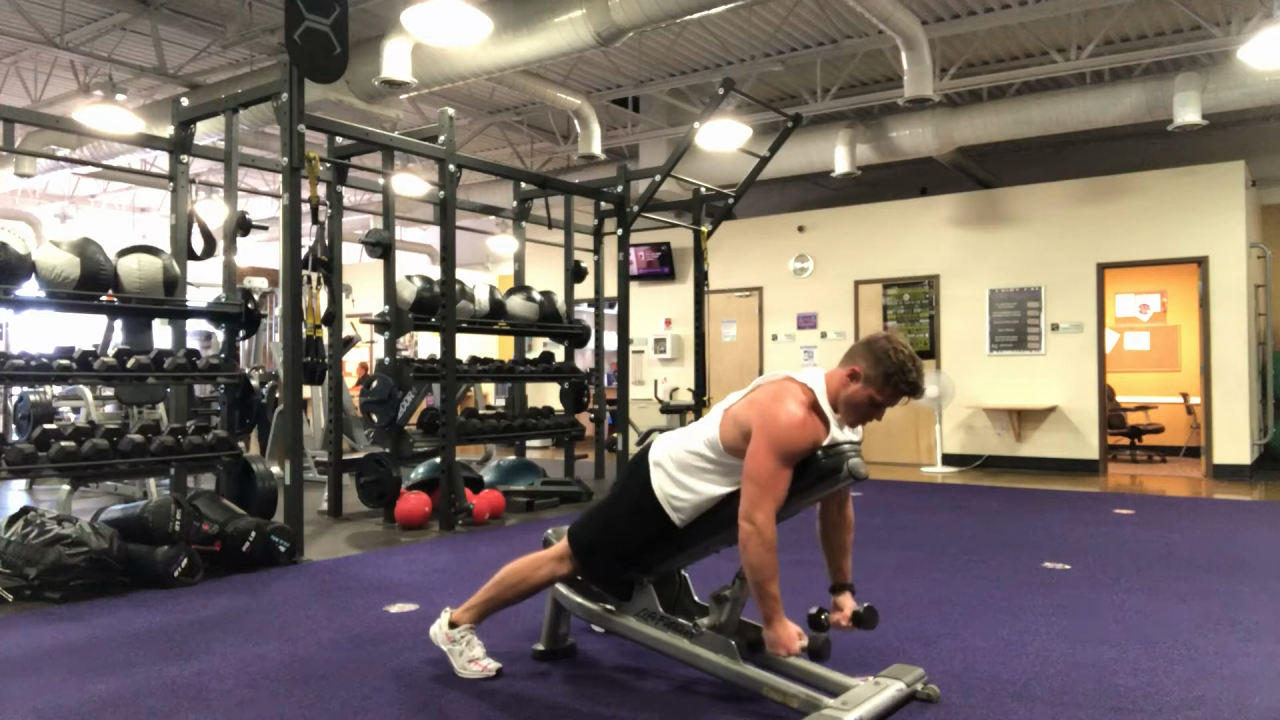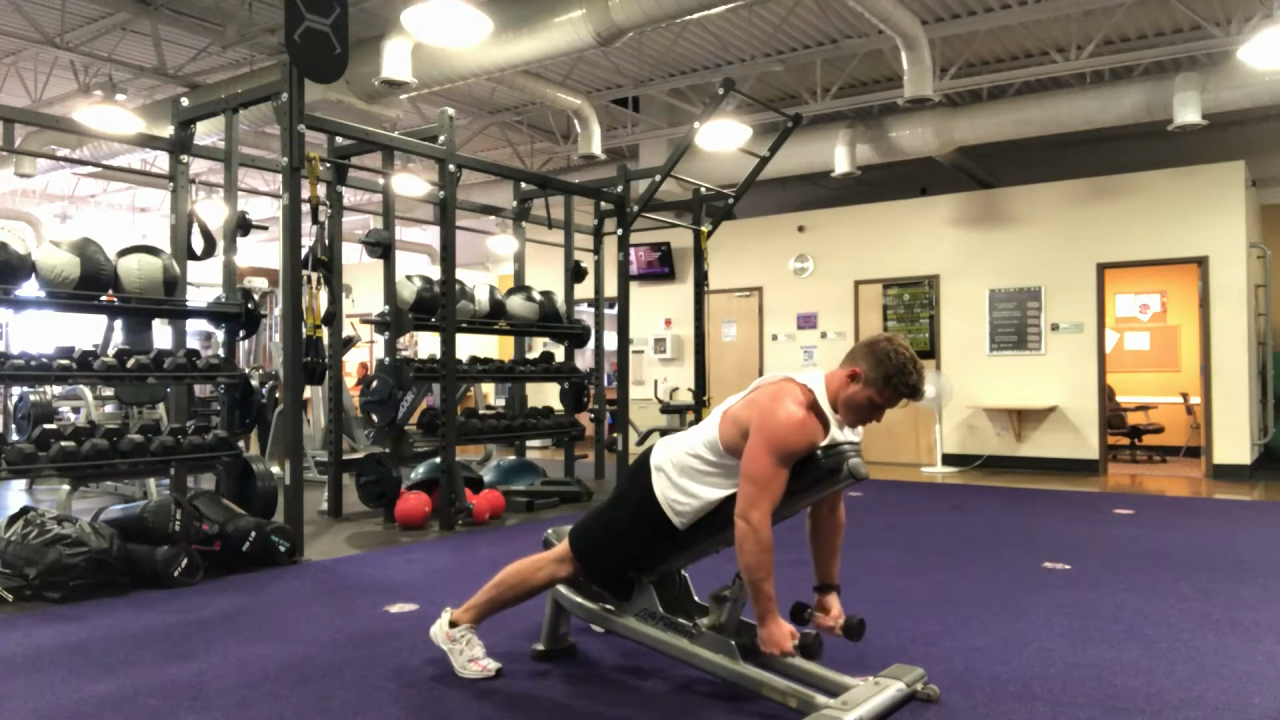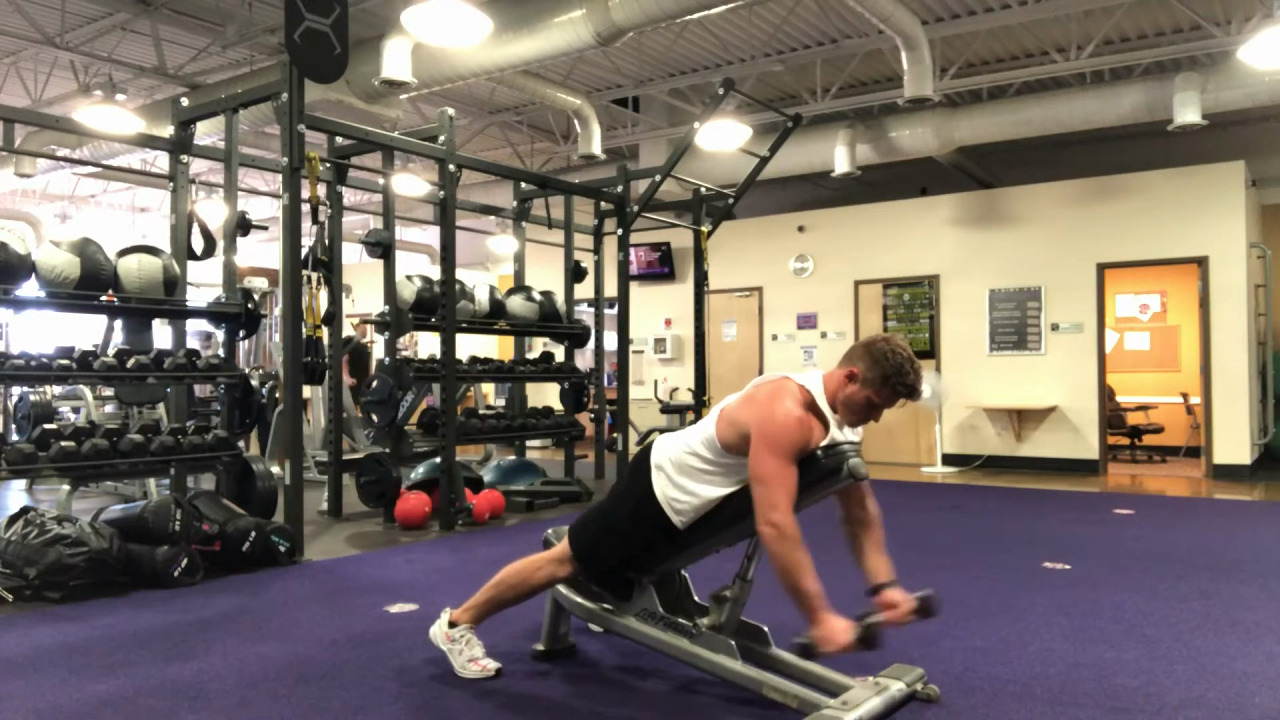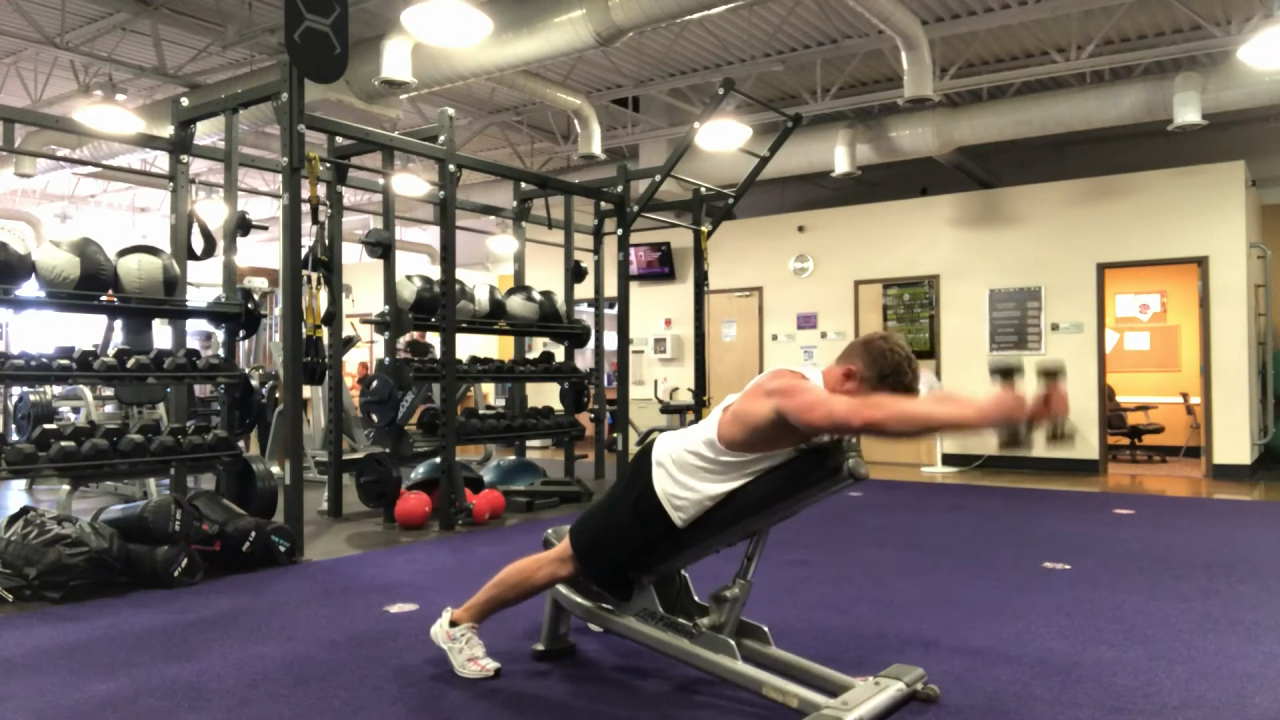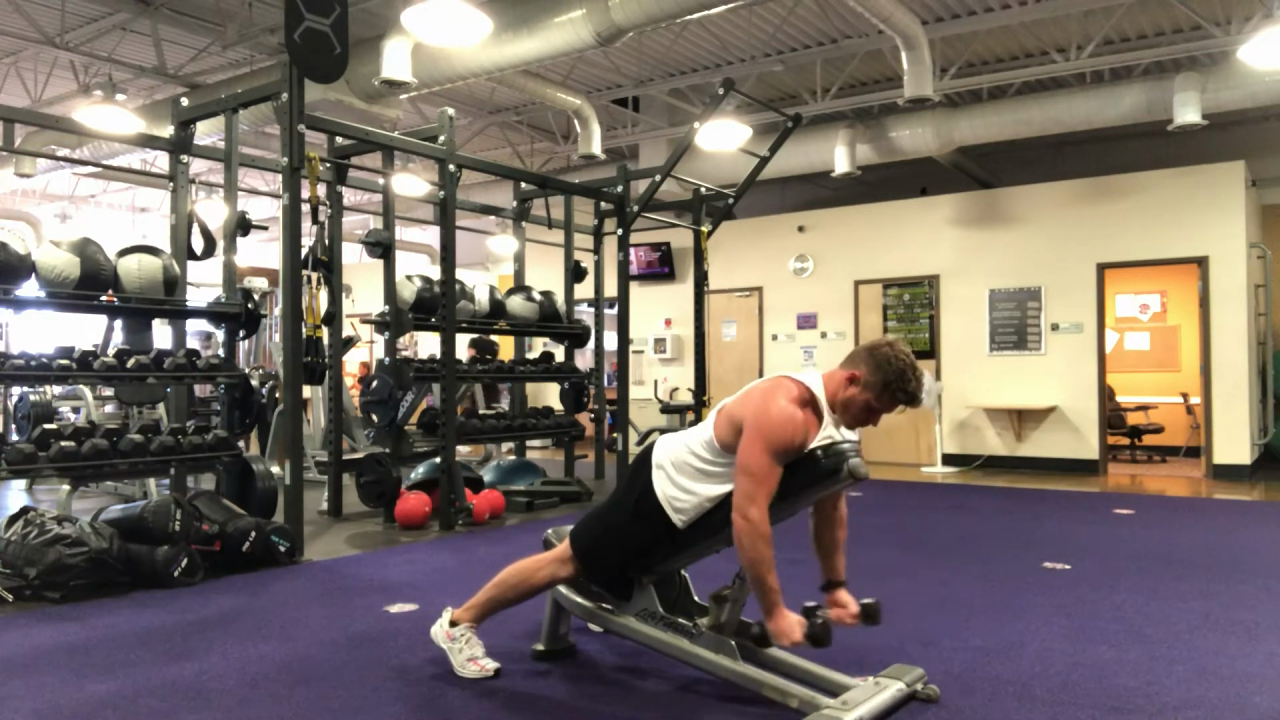
dt=1s
person 1, frame 1
left shoulder: (843, 414)
right shoulder: (791, 417)
left elbow: (836, 507)
right elbow: (755, 521)
left wrist: (842, 588)
right wrist: (774, 621)
left hip: (693, 493)
right hip: (662, 487)
right knee: (570, 557)
right ankle: (458, 624)
person 1, frame 2
left shoulder: (841, 414)
right shoulder: (789, 415)
left elbow: (828, 508)
right elbow: (750, 519)
left wrist: (827, 589)
right wrist: (768, 619)
left hip: (692, 500)
right hip: (664, 492)
right knee: (570, 559)
right ankle: (458, 623)
person 1, frame 3
left shoulder: (841, 412)
right shoulder: (786, 414)
left elbow: (859, 504)
right elbow: (774, 522)
left wrist: (883, 584)
right wrist: (819, 617)
left hip: (693, 505)
right hip: (661, 492)
right knee: (568, 561)
right ankle: (457, 623)
person 1, frame 4
left shoulder: (837, 401)
right shoulder: (792, 394)
left elbow: (921, 406)
right elbow: (875, 416)
left wrist: (1025, 407)
right wrist: (991, 411)
left hip: (696, 501)
right hip: (662, 488)
left knee: (607, 560)
right knee: (570, 560)
right ankle: (459, 623)
person 1, frame 5
left shoulder: (835, 412)
right shoulder: (784, 411)
left elbow: (830, 504)
right elbow: (748, 515)
left wrist: (835, 585)
right wrist: (775, 613)
left hip: (691, 502)
right hip: (663, 490)
right knee: (569, 561)
right ankle: (459, 622)
